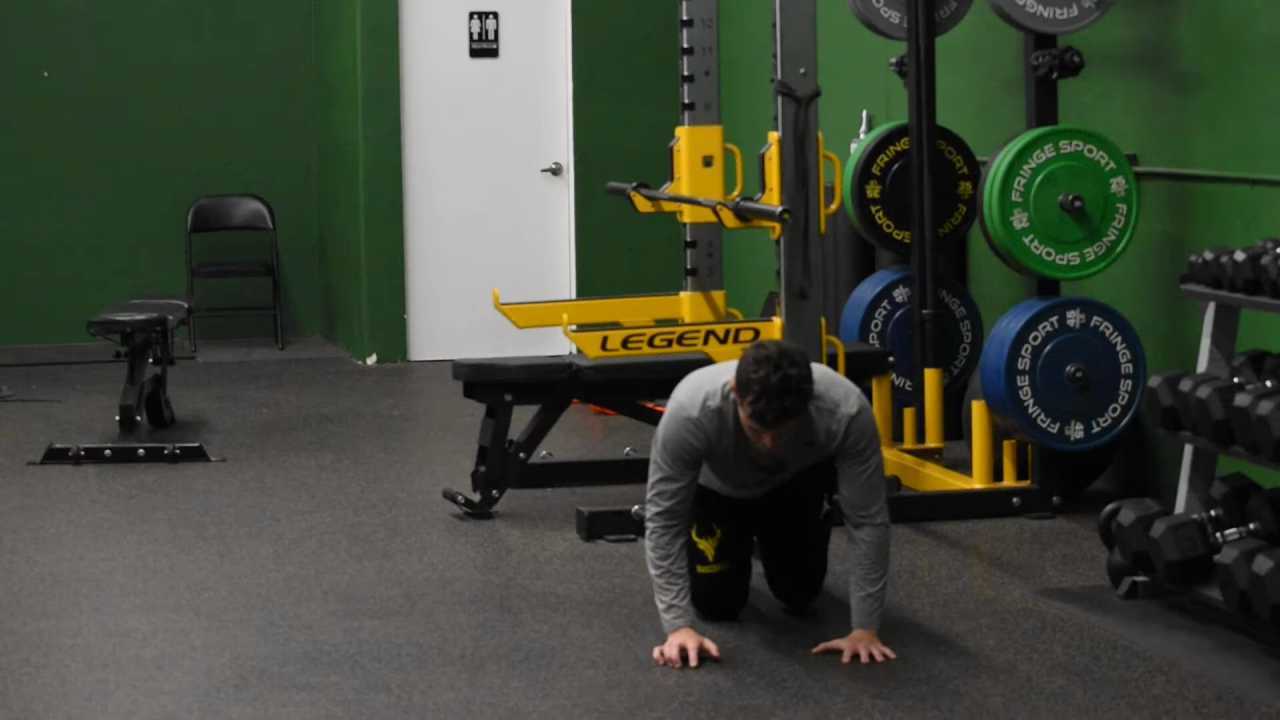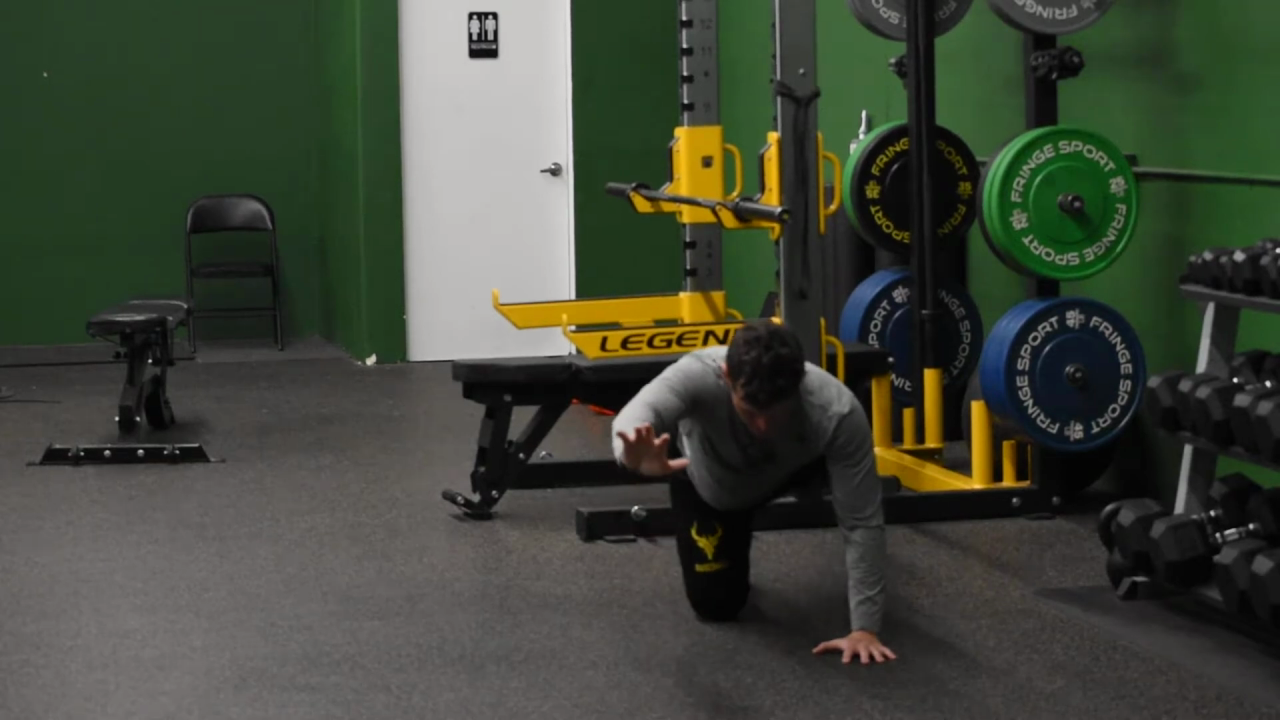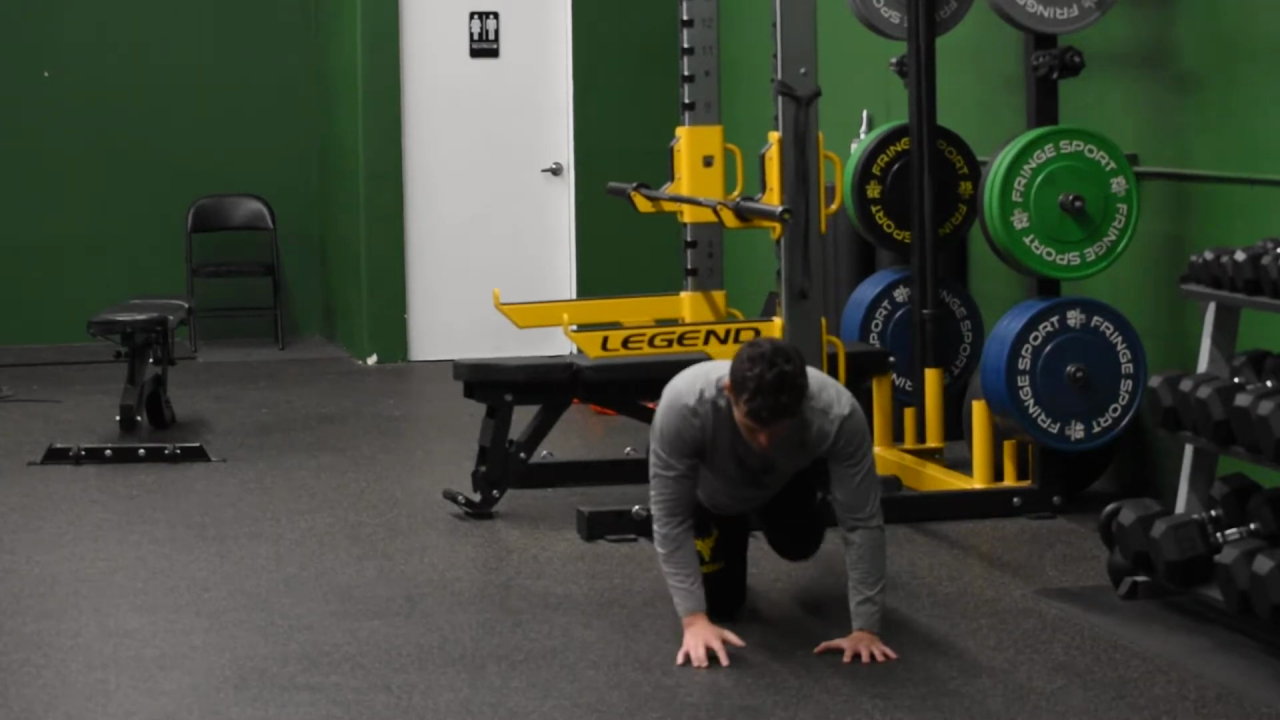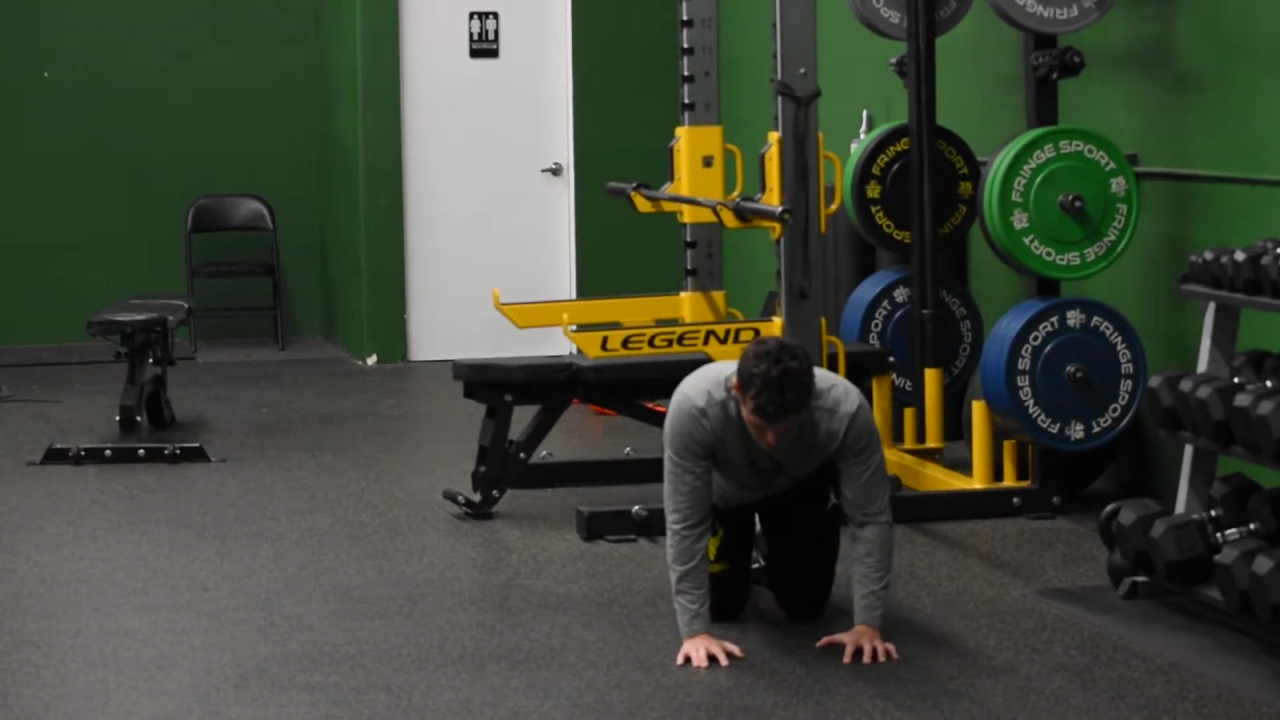
dt=1s
person 1, frame 1
left shoulder: (846, 411)
right shoulder: (691, 409)
left elbow: (868, 520)
right elbow: (664, 517)
left wrist: (865, 628)
right wrist: (678, 622)
left hip: (797, 479)
right hip: (714, 483)
left knee: (798, 595)
right knee: (717, 604)
person 1, frame 2
left shoulder: (837, 412)
right shoulder: (699, 375)
left elbow: (863, 521)
right elbow: (637, 416)
left wrist: (865, 628)
right wrist: (634, 457)
left hip: (788, 469)
right hip: (706, 474)
right knee: (716, 603)
person 1, frame 3
left shoulder: (837, 413)
right shoulder: (684, 403)
left elbow: (862, 522)
right elbow: (670, 518)
left wrist: (865, 628)
right wrist: (694, 617)
left knee: (798, 545)
right knee: (720, 603)
person 1, frame 4
left shoulder: (845, 410)
right shoulder: (694, 405)
left elbow: (870, 518)
right elbow: (684, 521)
left wrist: (866, 621)
right wrist: (694, 630)
left hip: (802, 486)
right hip: (721, 488)
left knee: (804, 606)
right knee: (721, 605)
left ankle: (772, 549)
